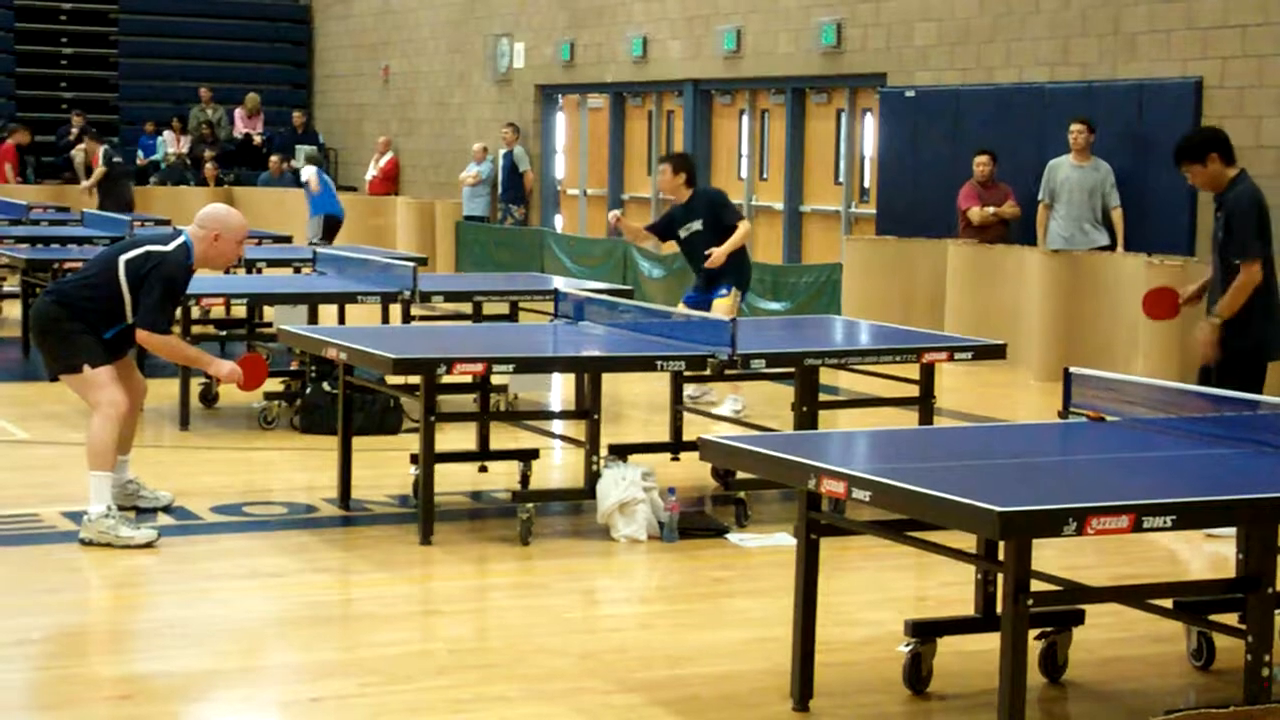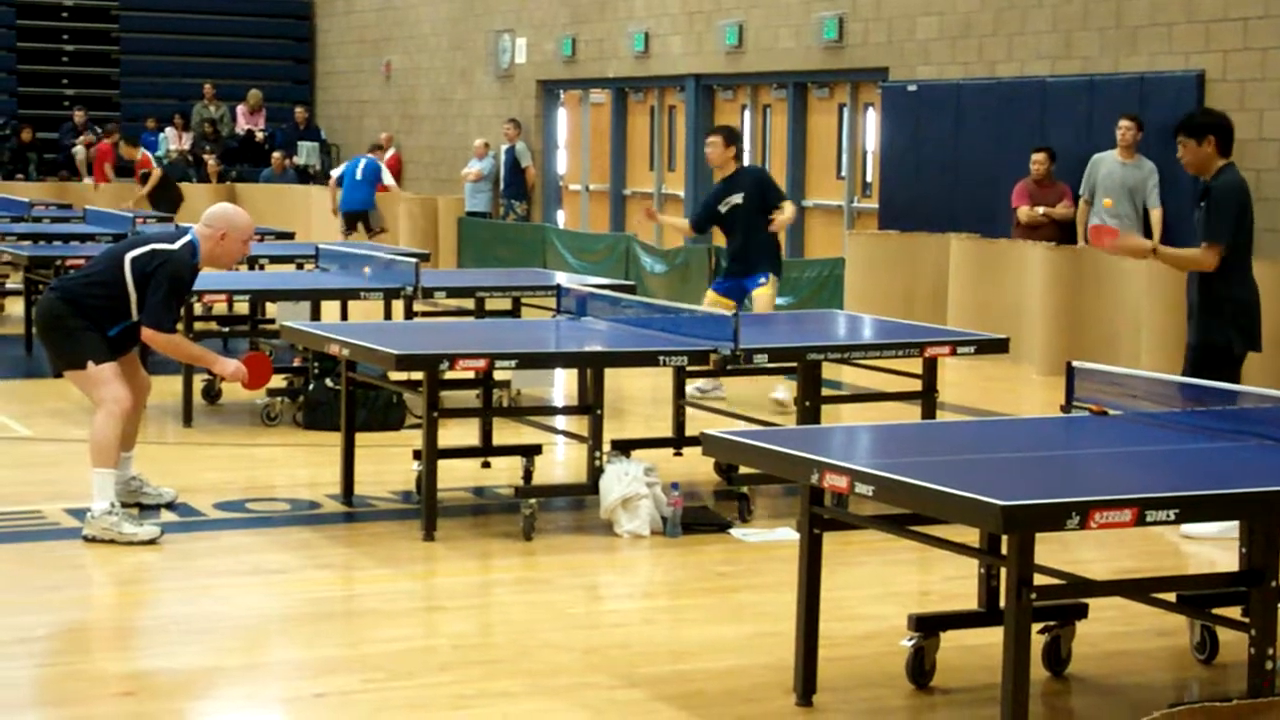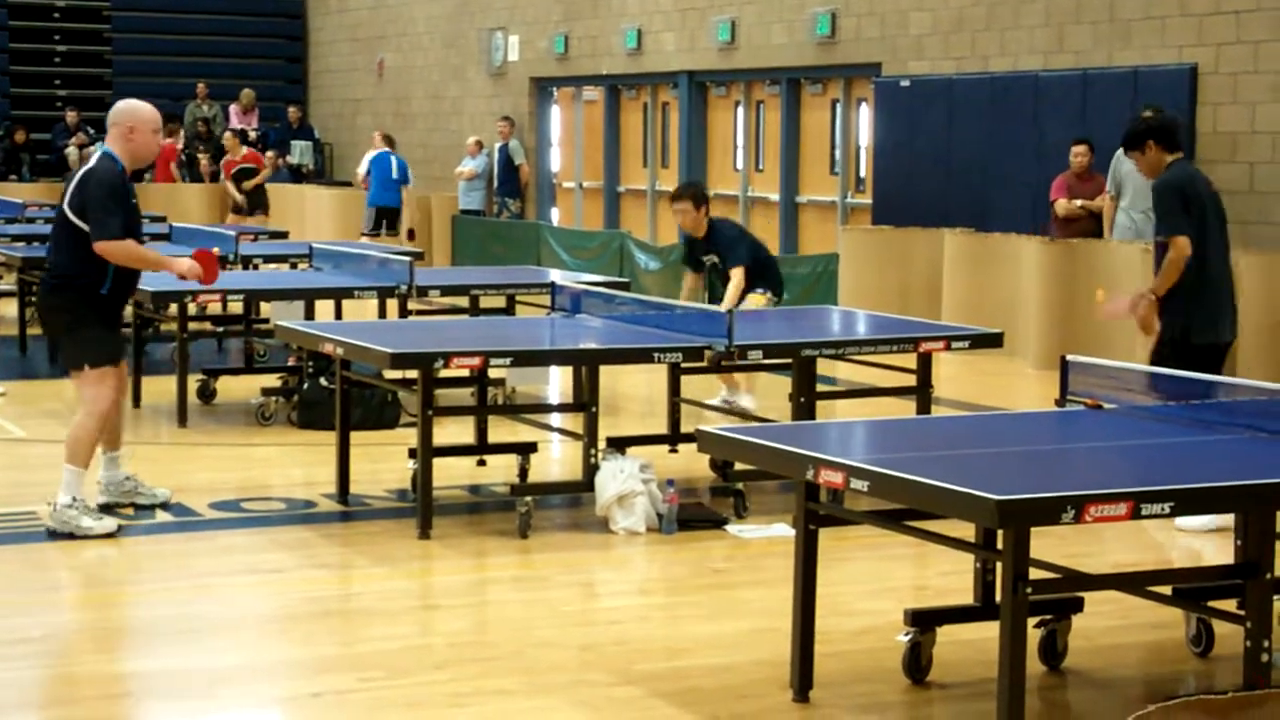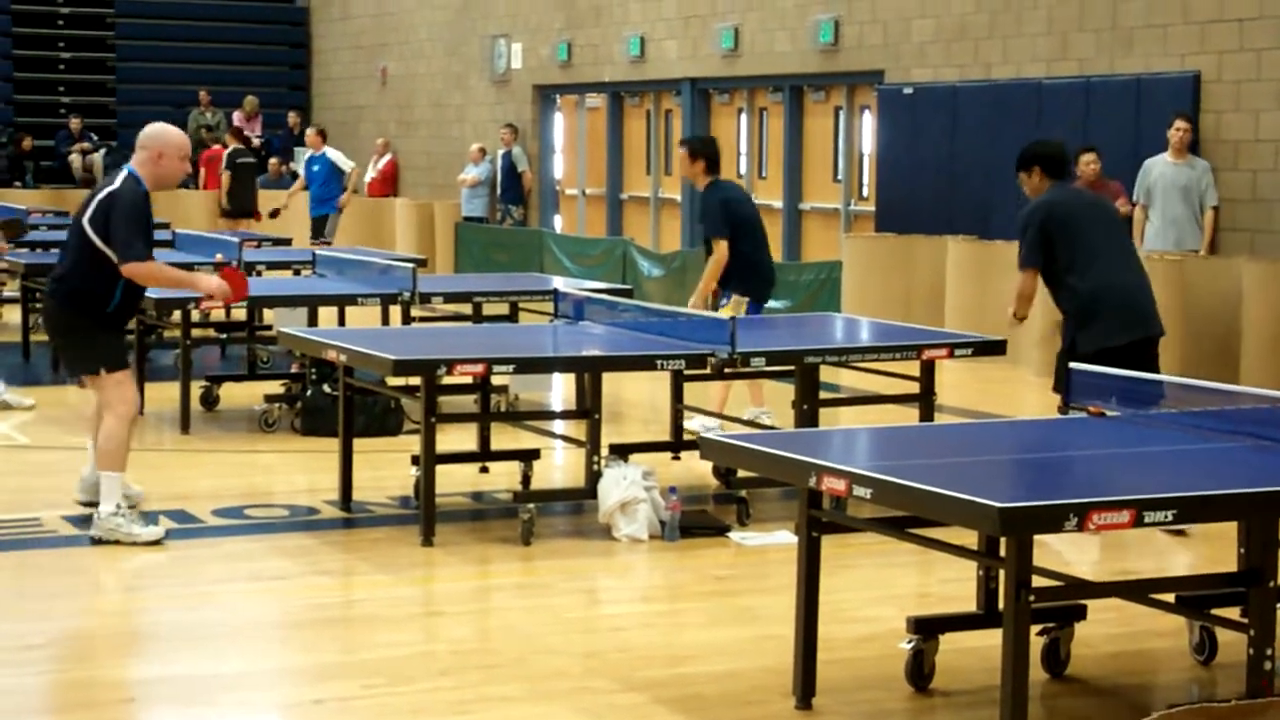
dt=1s
person 1, frame 1
left shoulder: (1243, 200)
right shoulder: (1228, 197)
left wrist: (1213, 320)
right wrist: (1202, 287)
left hip: (1246, 332)
right hip: (1228, 329)
person 1, frame 2
left shoulder: (1227, 188)
right shoulder: (1216, 187)
left elbow: (1209, 259)
left wrist: (1151, 250)
right wrist: (1156, 250)
left hip: (1224, 322)
right hip: (1213, 321)
person 1, frame 3
left shoulder: (1168, 184)
right shoulder: (1200, 182)
left elbow: (1180, 251)
left wrist: (1152, 296)
right wrist: (1157, 292)
left hip: (1189, 318)
right hip: (1217, 316)
person 1, frame 4
left shoulder: (1038, 211)
right shoulder: (1101, 205)
left elbow: (1028, 286)
left wrist: (1018, 314)
left hip: (1092, 327)
right hip: (1142, 320)
person 2, frame 1
left shoulder: (175, 253)
right shoulder: (170, 264)
left elbow: (148, 328)
right elbow: (149, 336)
right wrist: (210, 364)
left hip: (85, 321)
right hip: (60, 320)
left knee: (133, 392)
right knee: (112, 405)
left ankle: (121, 485)
right ankle: (99, 516)
person 2, frame 2
left shoulder: (181, 251)
right shoulder: (175, 263)
right elbow: (155, 334)
right wrist: (216, 362)
left hip: (89, 316)
right hip: (66, 316)
left knee: (137, 388)
right knee: (115, 400)
left ankle: (124, 482)
right ankle: (102, 513)
person 2, frame 3
left shoulder: (114, 175)
right shoulder: (102, 176)
right elbow: (108, 245)
right wrist: (170, 263)
left hip: (95, 300)
right hip: (73, 303)
left knee: (116, 388)
right knee: (99, 399)
left ankle: (115, 481)
right ankle: (66, 506)
person 2, frame 4
left shoulder: (127, 190)
right shoulder: (127, 197)
right elbow: (135, 266)
right wrist: (197, 282)
left hip: (89, 309)
right hip: (79, 313)
left knee: (116, 396)
right knee: (122, 402)
left ankle: (96, 480)
right ankle: (109, 515)
person 3, frame 1
left shoulder: (712, 198)
right shoulder: (675, 216)
left elbow: (745, 227)
right elbow: (642, 236)
left wrist: (724, 250)
right wrist: (621, 222)
left hip: (731, 277)
right hip: (705, 281)
left ankle: (735, 399)
right ankle: (700, 388)
person 3, frame 2
left shoulder: (756, 176)
right shoulder: (716, 194)
left elbow: (786, 205)
right elbow: (692, 228)
left wrist: (786, 217)
right wrist: (659, 218)
left hip: (763, 265)
right hip: (734, 268)
left ankle: (780, 386)
right ankle: (712, 382)
person 3, frame 3
left shoulder: (727, 234)
right shoulder: (691, 239)
left elbow: (738, 278)
right elbow: (693, 274)
left wrist: (723, 312)
left hip: (764, 284)
right hip: (731, 292)
left ankle: (746, 393)
right ankle: (732, 391)
person 3, frame 4
left shoulder: (714, 200)
right shoulder: (727, 190)
left elbow: (721, 253)
left wrist: (699, 295)
right wrist: (711, 287)
left hip: (746, 282)
right hip: (754, 276)
left ankle: (713, 419)
right ankle: (758, 411)
